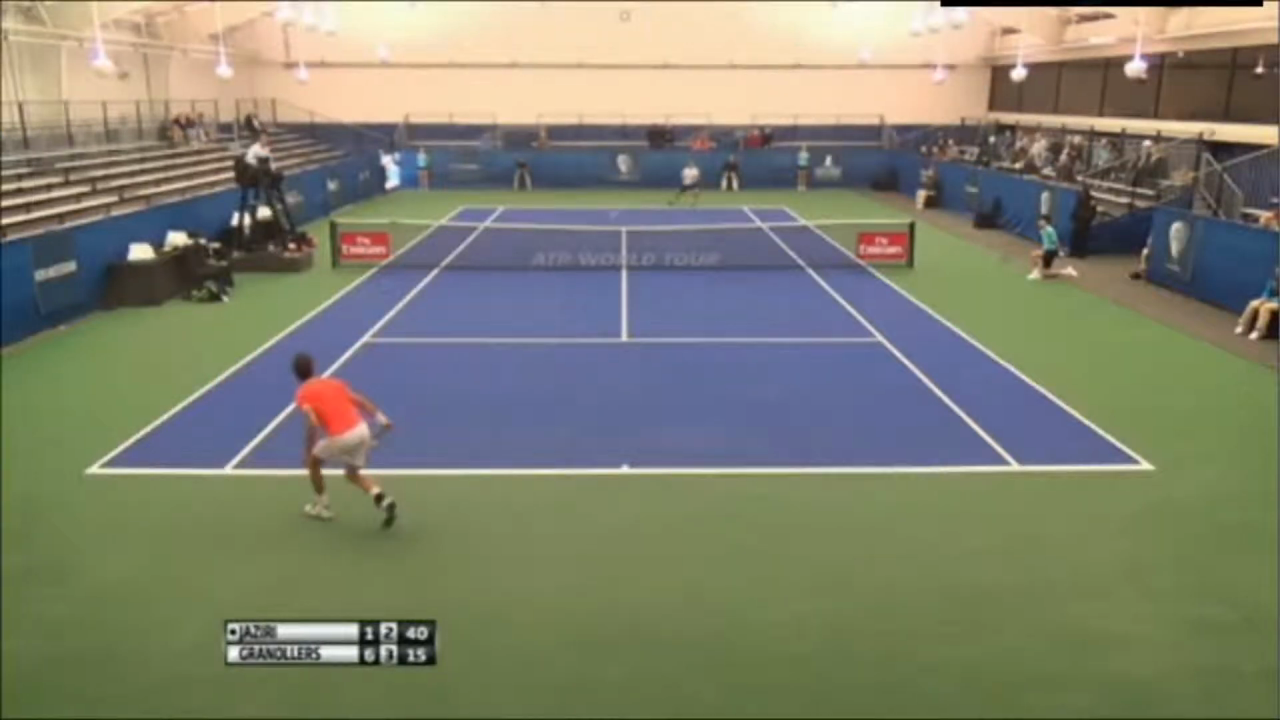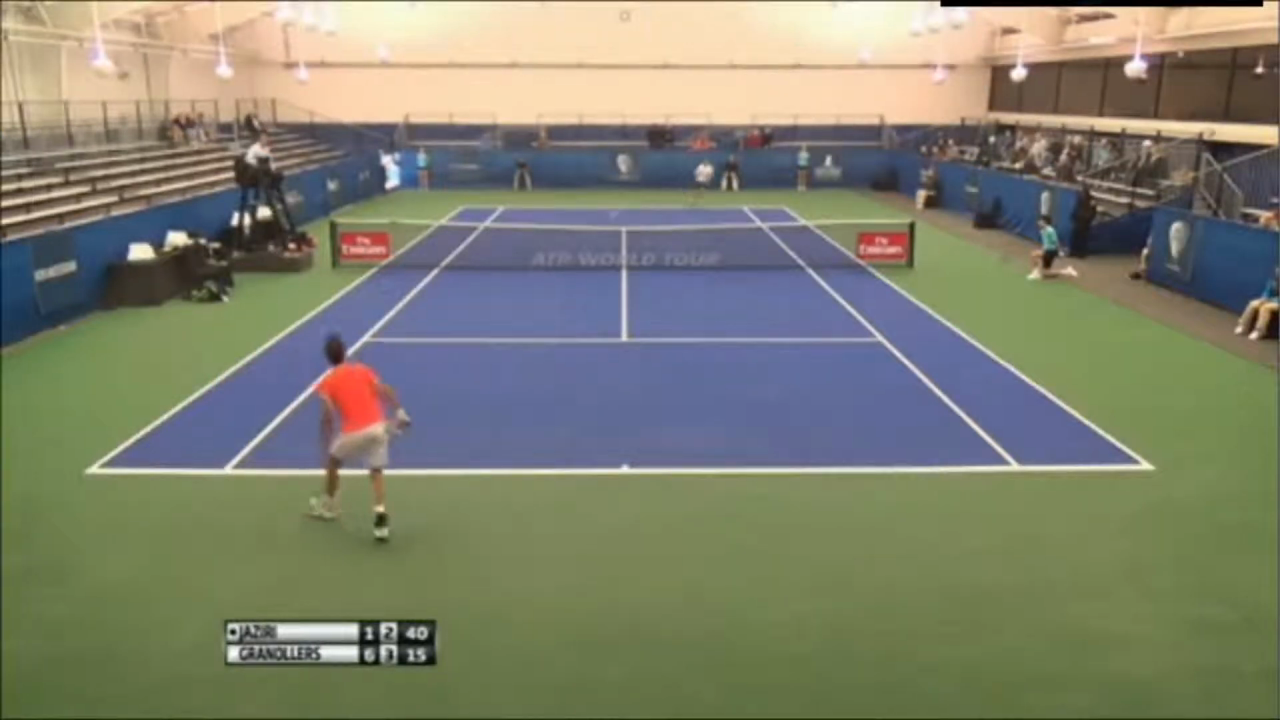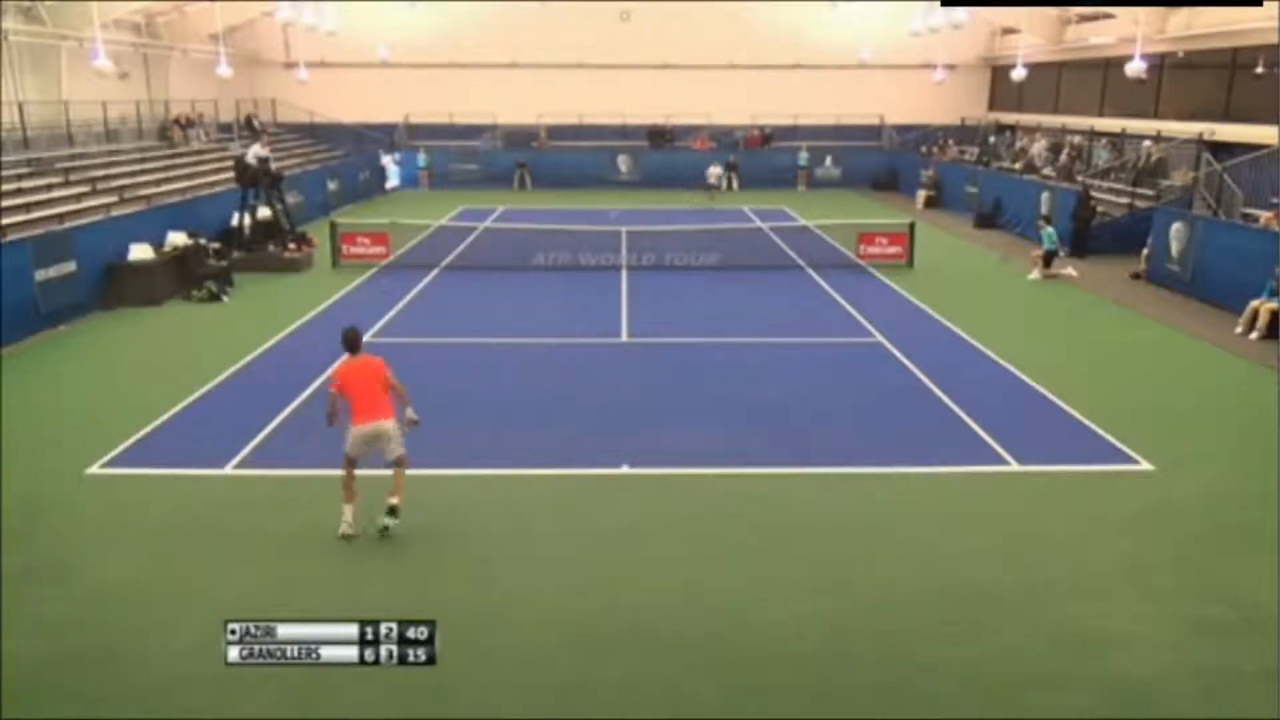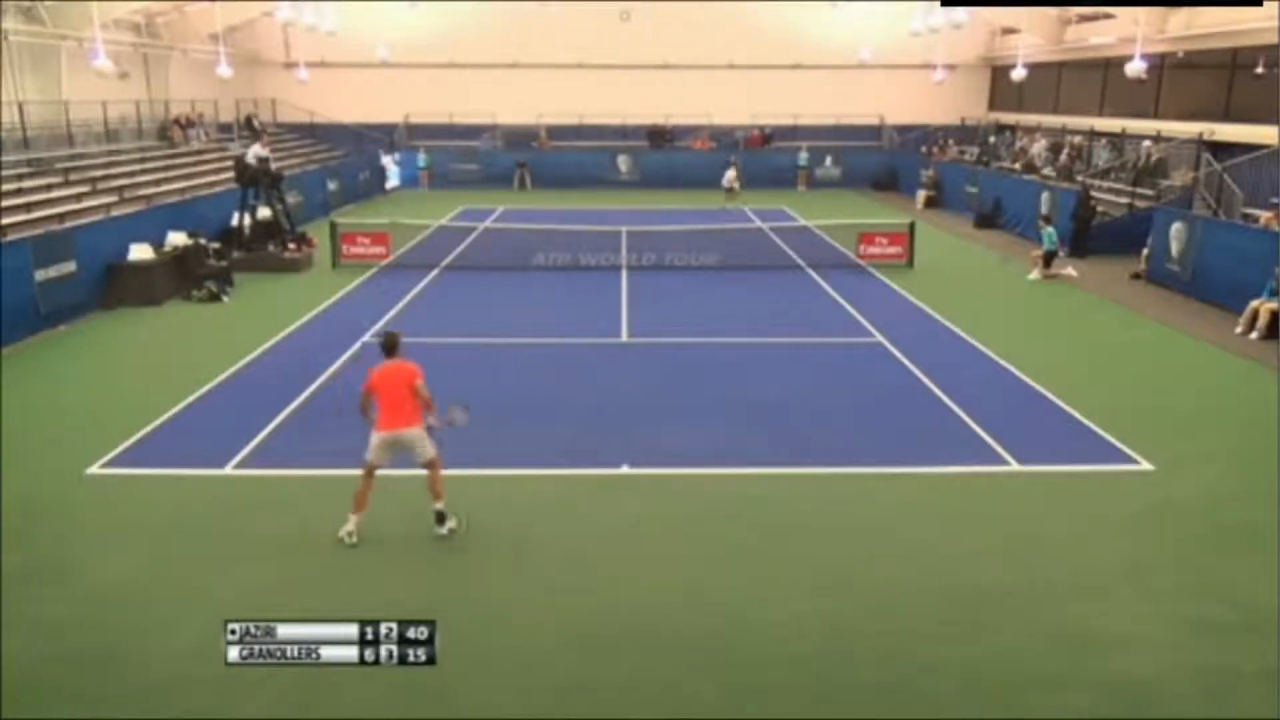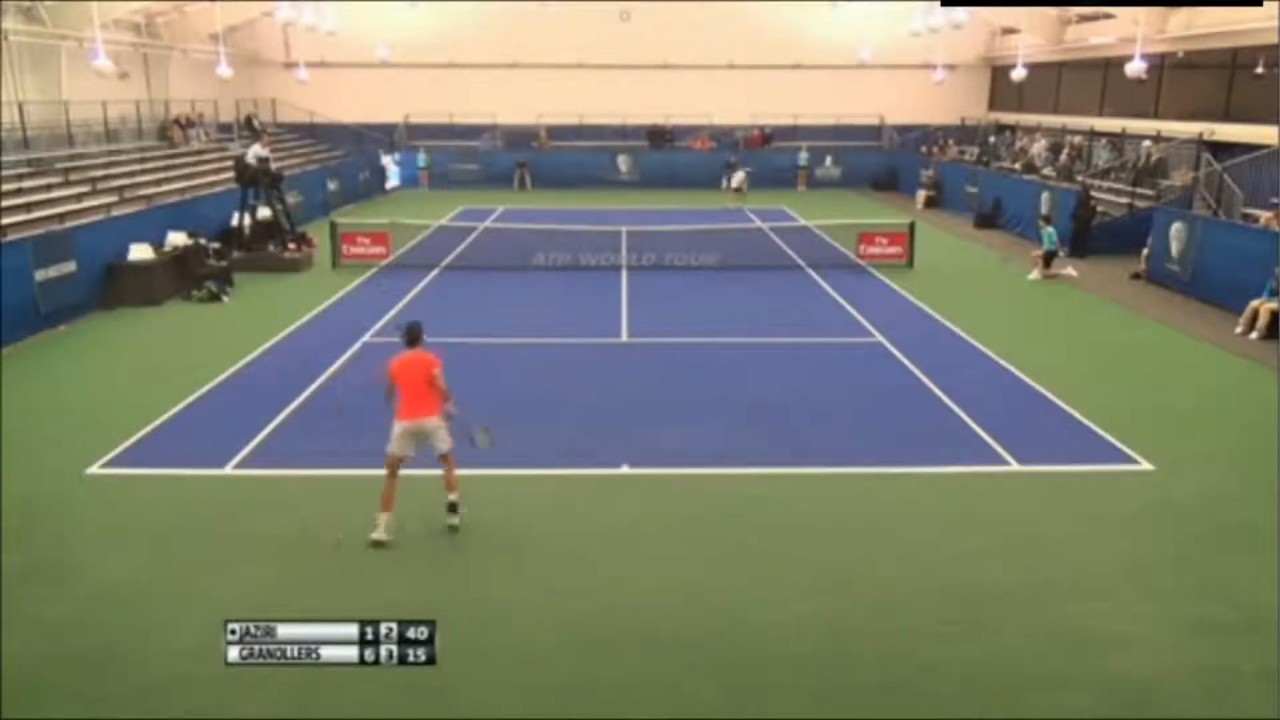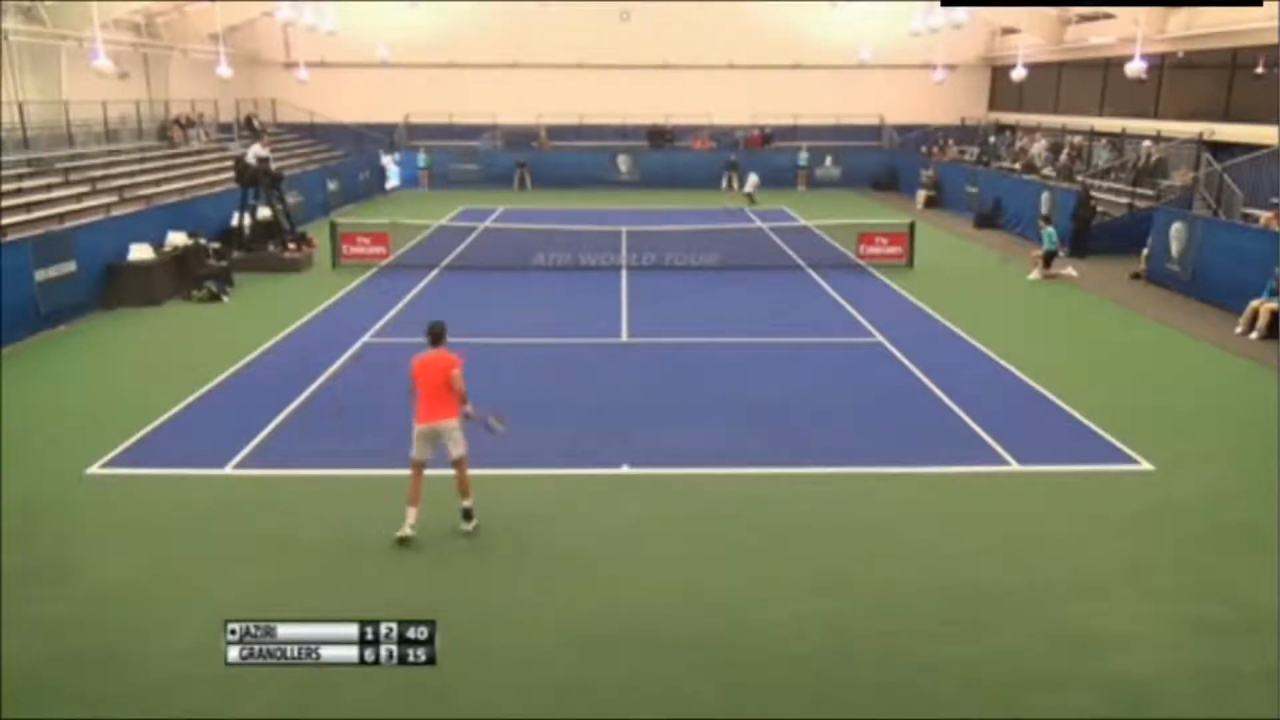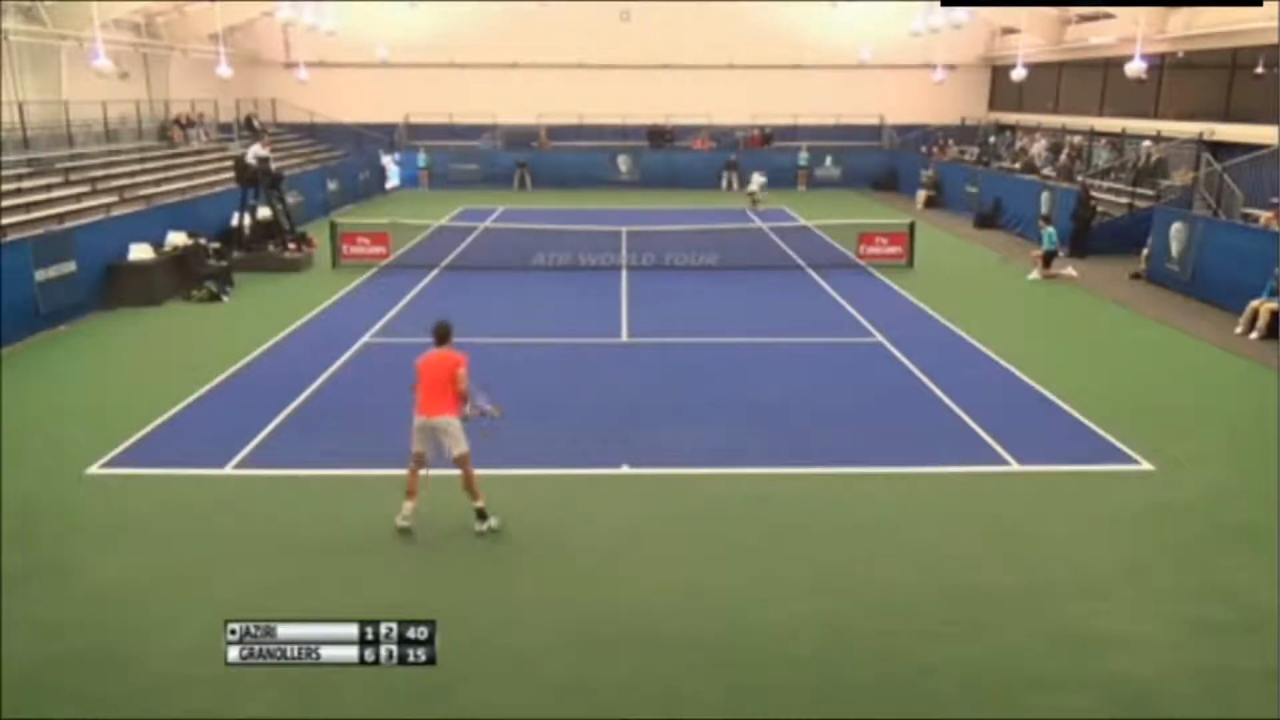
dt=0.2s
person 1, frame 1
left shoulder: (303, 394)
right shoulder: (333, 382)
left elbow: (313, 424)
right elbow: (359, 401)
left wrist: (308, 452)
right wrist: (380, 417)
left hip: (340, 436)
right hip: (361, 429)
left knee: (314, 463)
right knee: (353, 474)
left ankle: (321, 505)
right ankle: (381, 499)
person 1, frame 2
left shoulder: (327, 382)
right shoulder: (362, 370)
left elbow: (328, 416)
right elbow: (386, 392)
left wrist: (325, 441)
right wrist: (400, 412)
left hip: (353, 432)
right hip: (377, 427)
left knee: (333, 464)
right knee: (377, 474)
left ankle: (325, 506)
right ankle: (380, 522)
person 1, frame 3
left shoulder: (340, 372)
right shoulder: (377, 362)
left elbow: (332, 407)
right elbow: (396, 387)
left wrist: (331, 420)
right wrist: (408, 410)
left hip: (359, 426)
right hip: (386, 423)
left knee: (349, 468)
right knee: (400, 465)
left ankle: (348, 521)
right ankle: (391, 512)
person 1, frame 4
left shoulder: (373, 374)
right shoulder: (411, 369)
left elbow: (364, 408)
right elbow: (425, 398)
left wrist: (374, 421)
right wrist: (431, 418)
left hip: (384, 432)
right hip: (412, 429)
left knee: (367, 476)
right knee: (435, 466)
left ankle: (351, 528)
right ankle: (442, 520)
person 1, frame 5
left shoulder: (395, 363)
right shoulder: (431, 359)
left elbow: (390, 396)
right elbow: (442, 388)
right wrist: (448, 406)
left hip: (404, 422)
right hip: (431, 419)
left knee: (391, 473)
right knee: (448, 460)
left ankle: (382, 528)
right ankle: (452, 512)
person 1, frame 6
left shoulder: (416, 362)
right shoulder: (452, 360)
right elbow: (459, 390)
right wrist: (466, 407)
left hip: (421, 422)
right hip: (447, 421)
left knee: (416, 473)
right knee: (460, 467)
left ankle: (409, 526)
right ankle: (467, 518)
person 1, frame 7
left shoulder: (421, 360)
right shoulder: (457, 358)
right elbow: (462, 389)
right wrist: (465, 407)
left hip: (422, 417)
right hip: (445, 417)
left knee: (416, 466)
right knee: (465, 466)
left ankle: (406, 516)
right ankle: (482, 517)
